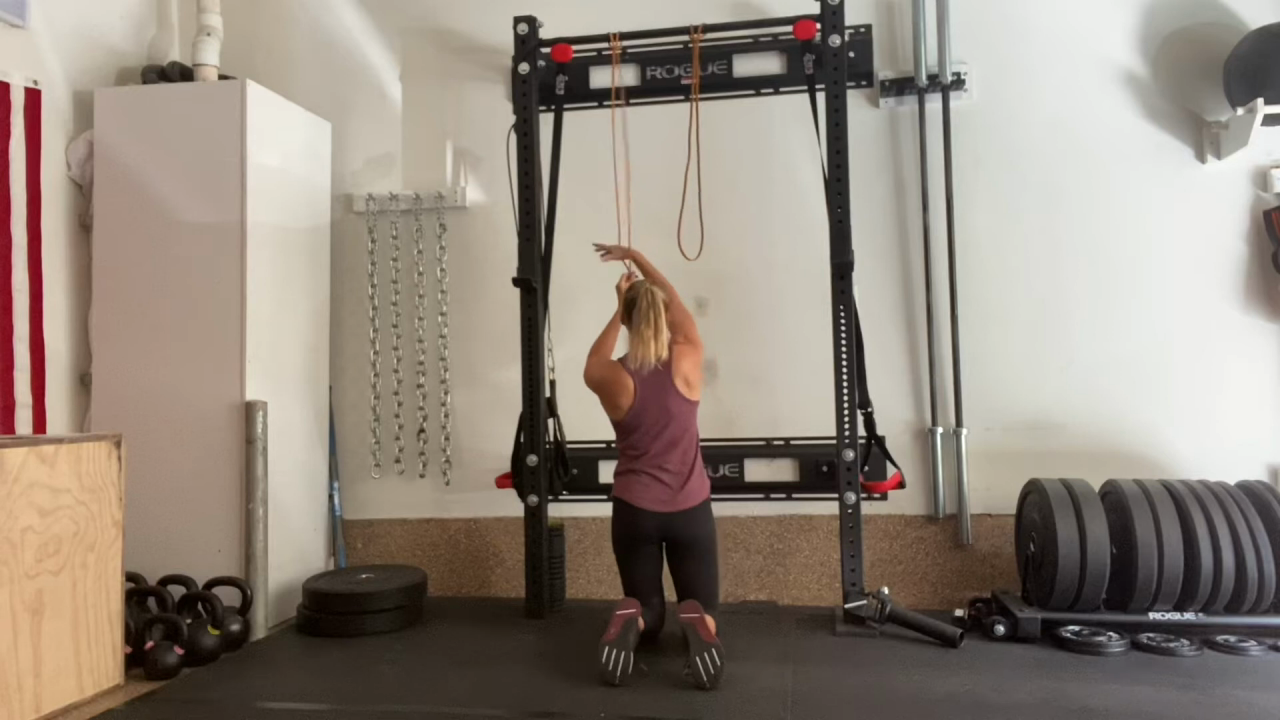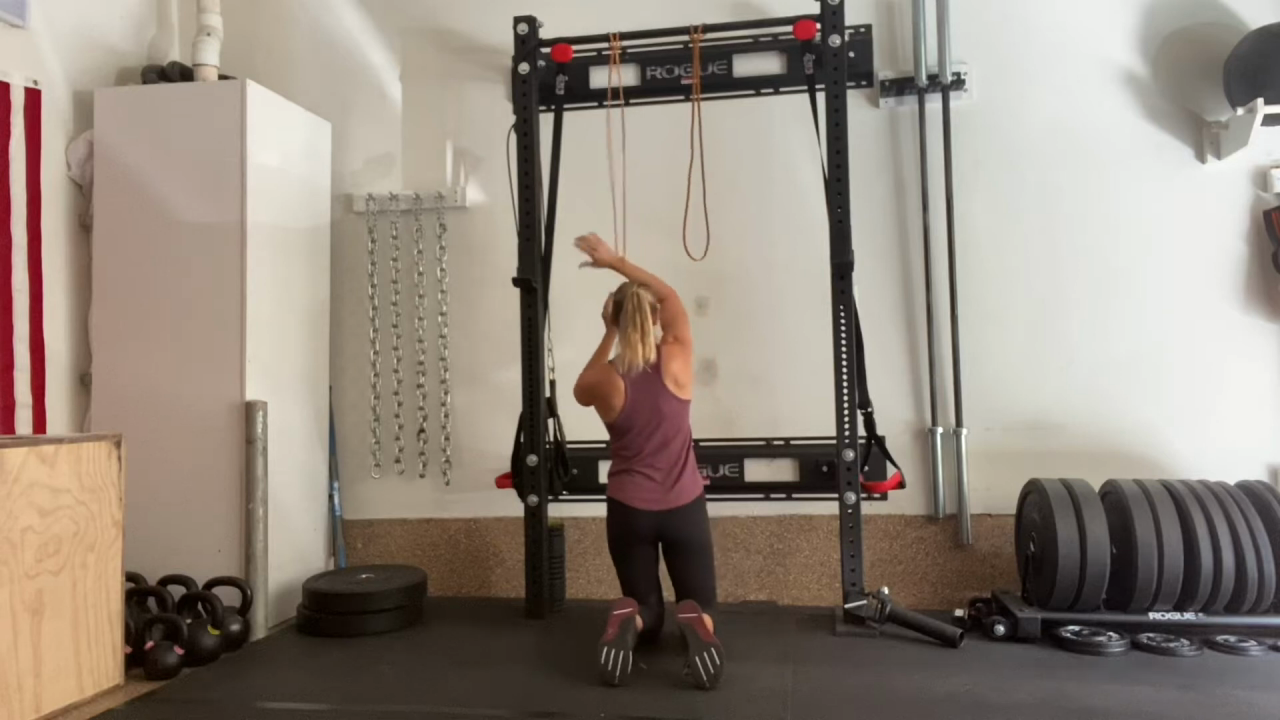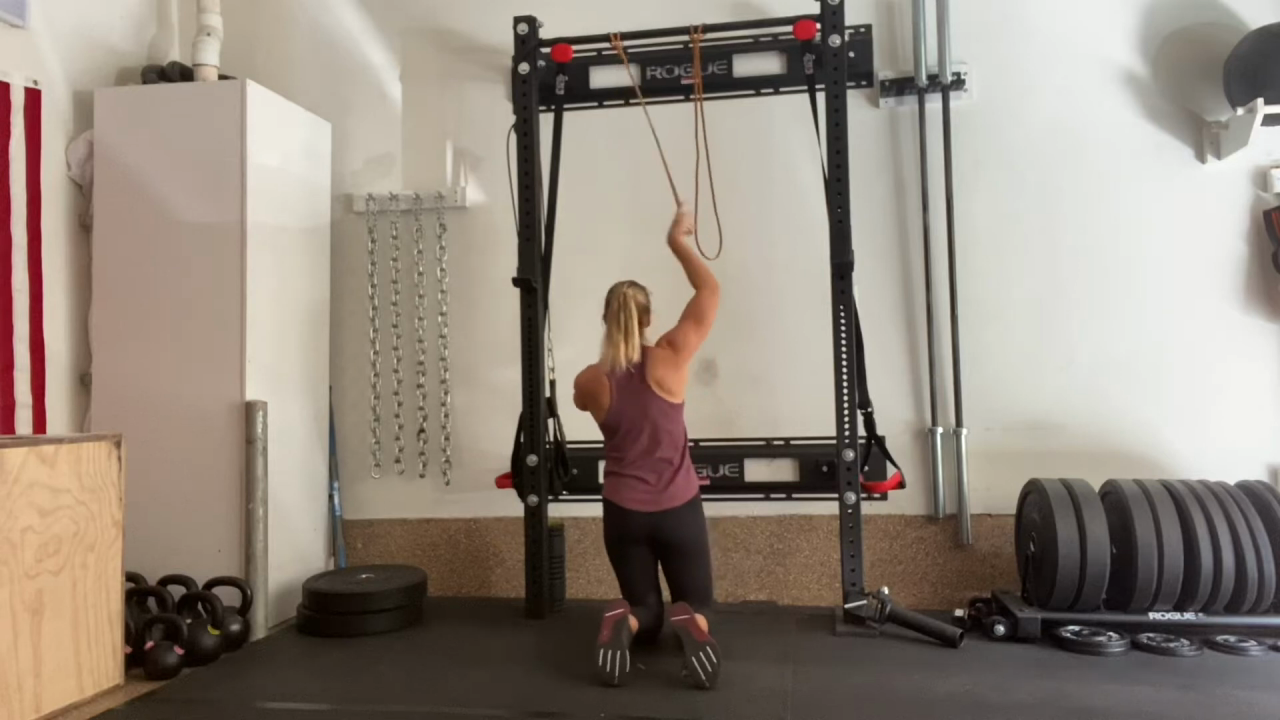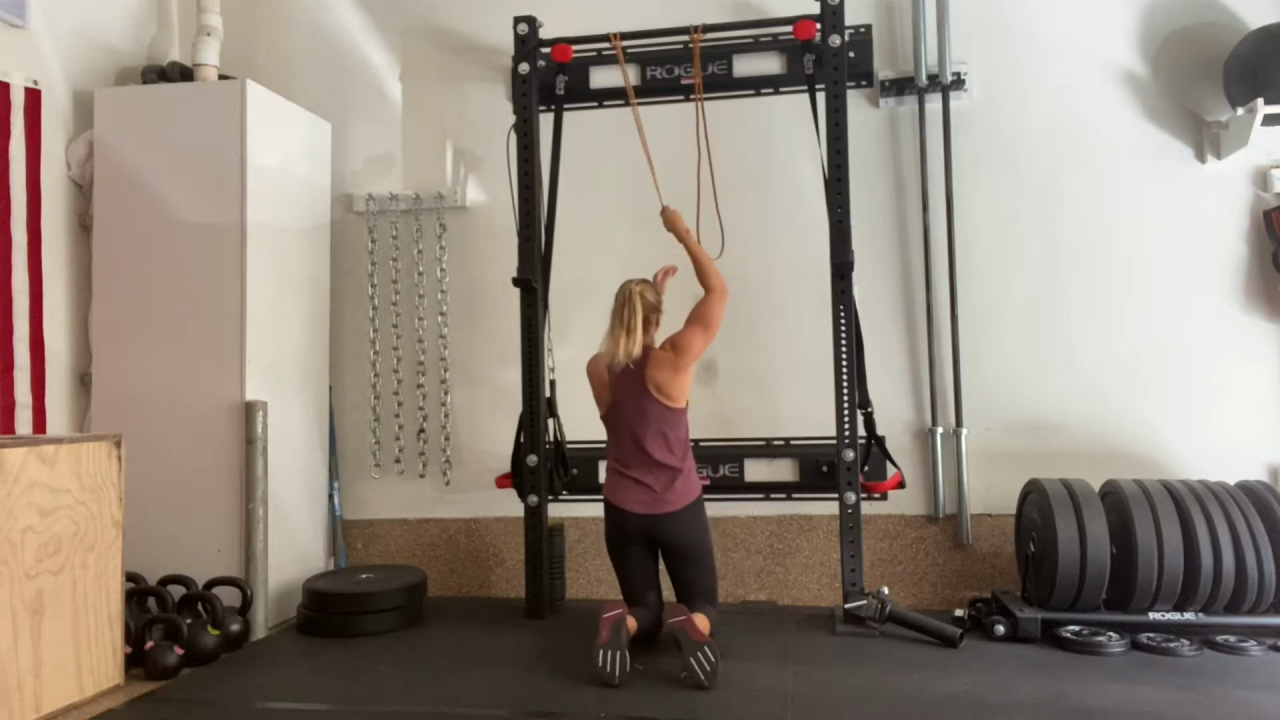
dt=0.3s
person 1, frame 1
left shoulder: (611, 378)
right shoulder: (687, 358)
right elbow: (672, 296)
left wrist: (621, 306)
right wrist: (634, 256)
left hip: (634, 510)
right hip: (690, 508)
left knee: (647, 607)
right knee: (702, 603)
left ankle: (630, 622)
right ankle: (696, 623)
person 1, frame 2
left shoulder: (603, 381)
right shoulder: (677, 359)
right elbow: (669, 295)
left wrist: (609, 334)
right wrist: (616, 261)
left hip: (629, 510)
right hip: (684, 507)
left knee: (647, 611)
right knee: (700, 602)
left ankle: (628, 622)
right ankle: (693, 623)
person 1, frame 3
left shoulder: (589, 382)
right shoulder: (669, 359)
right elbow: (709, 291)
left wrist: (622, 338)
right wrist: (678, 240)
left hip: (623, 511)
right hip: (678, 508)
left knee: (646, 613)
right knee: (698, 604)
left ankle: (623, 623)
right ankle: (690, 625)
person 1, frame 4
left shoulder: (598, 370)
right shoulder: (672, 361)
left elbow: (629, 363)
right elbow: (718, 293)
left wrist: (652, 287)
right wrist: (682, 233)
left hip: (624, 512)
right hip: (679, 510)
left knee: (645, 611)
right knee: (701, 604)
left ankle: (622, 625)
right ankle: (689, 626)
